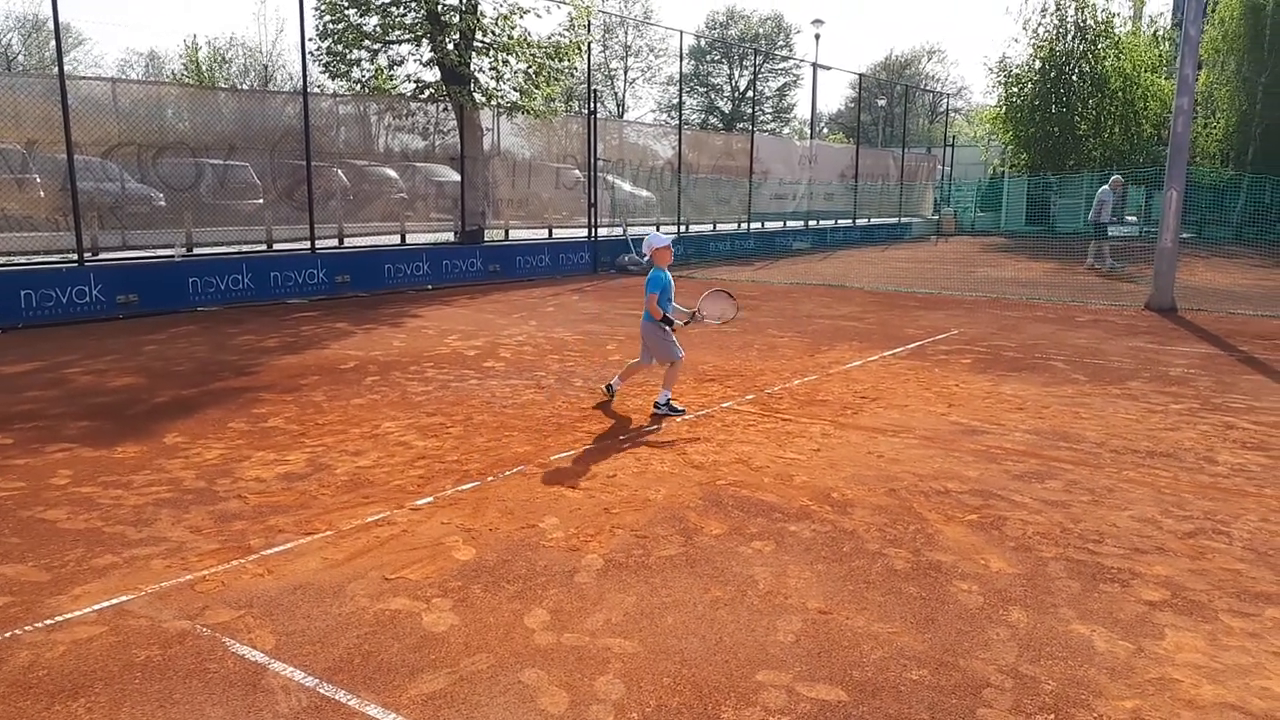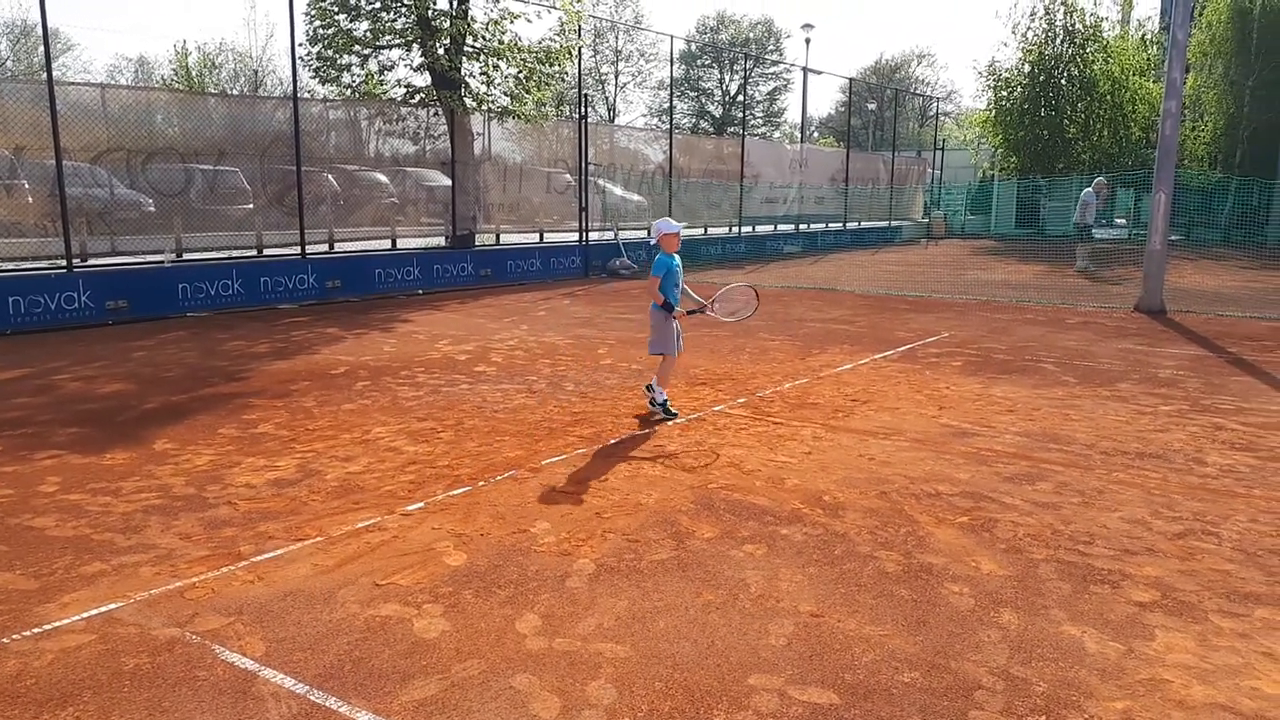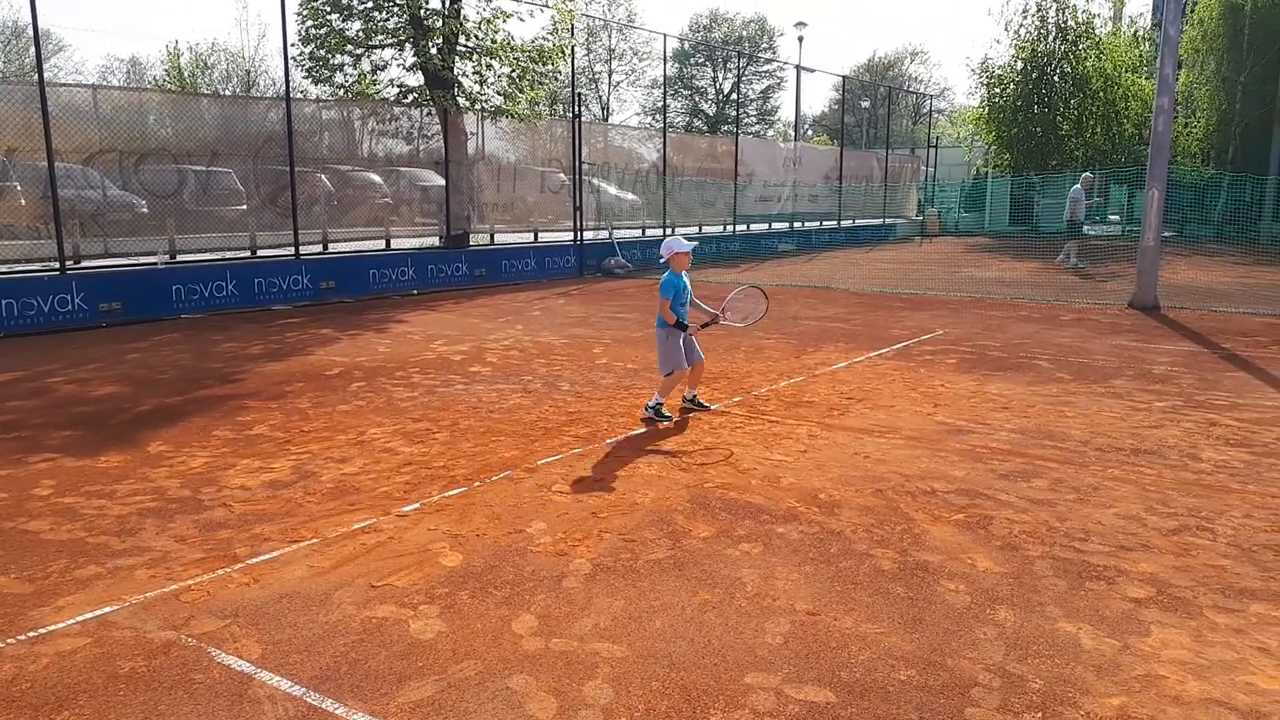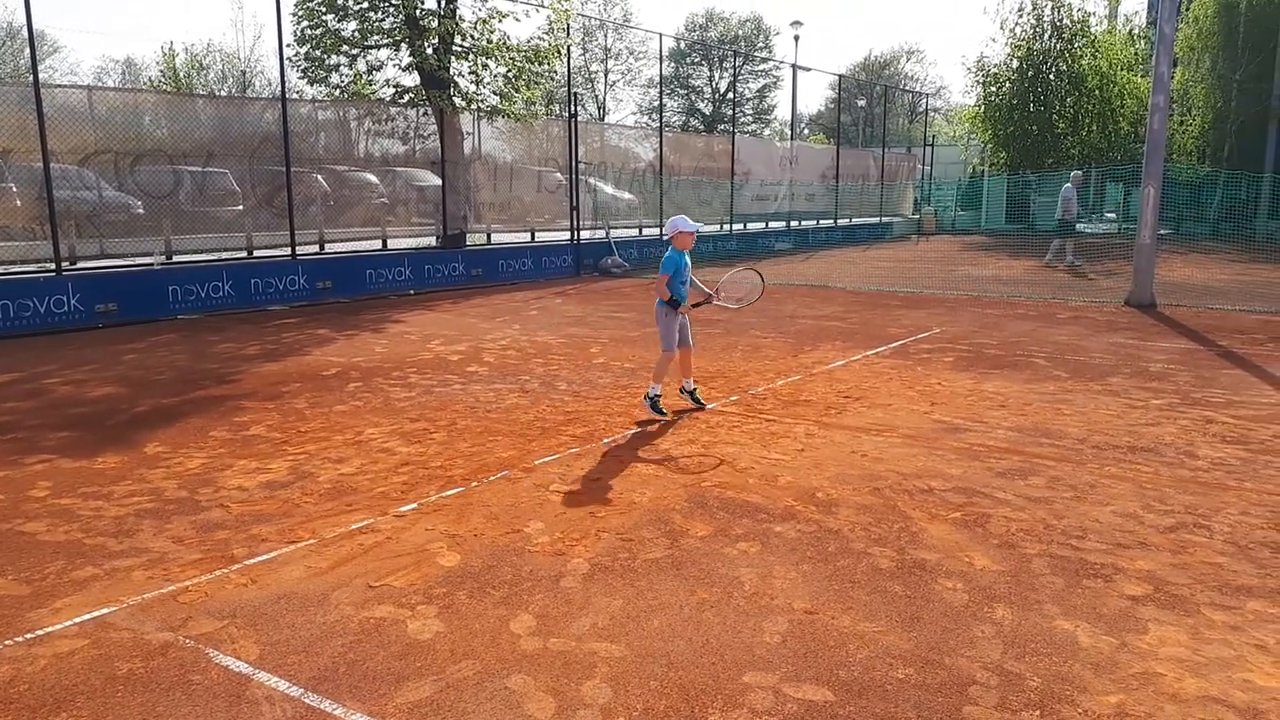
dt=0.2s
person 1, frame 1
left shoulder: (665, 274)
right shoulder: (656, 276)
right elbow: (650, 306)
left wrist: (684, 312)
right wrist: (671, 322)
left hip: (654, 325)
right hip: (655, 326)
left knee: (645, 361)
right knee: (677, 360)
left ankle: (613, 386)
right ankle: (662, 402)
person 1, frame 2
left shoulder: (676, 259)
right shoulder: (661, 261)
left elbow: (679, 285)
right elbow: (651, 290)
left wrist: (697, 300)
right wrist: (671, 309)
left hip: (669, 314)
right hip: (662, 313)
left knee: (674, 355)
right knee: (670, 356)
left ankle: (654, 386)
right ankle: (658, 401)
person 1, frame 3
left shoulder: (683, 276)
right shoulder: (670, 281)
left elbow: (689, 299)
right elbow: (663, 310)
left wrist: (707, 311)
right wrist: (684, 327)
left hip: (681, 330)
right hip: (668, 331)
left knee: (698, 363)
right knee: (680, 371)
left ankle: (690, 398)
right ankle: (653, 405)
person 1, frame 4
left shoulder: (684, 255)
right shoulder: (672, 259)
right elbow: (659, 287)
left wrist: (705, 291)
right wrist: (676, 305)
left hip: (679, 311)
right hip: (667, 310)
left knee: (686, 349)
right knee: (670, 353)
left ankle: (689, 389)
right ankle: (653, 396)
